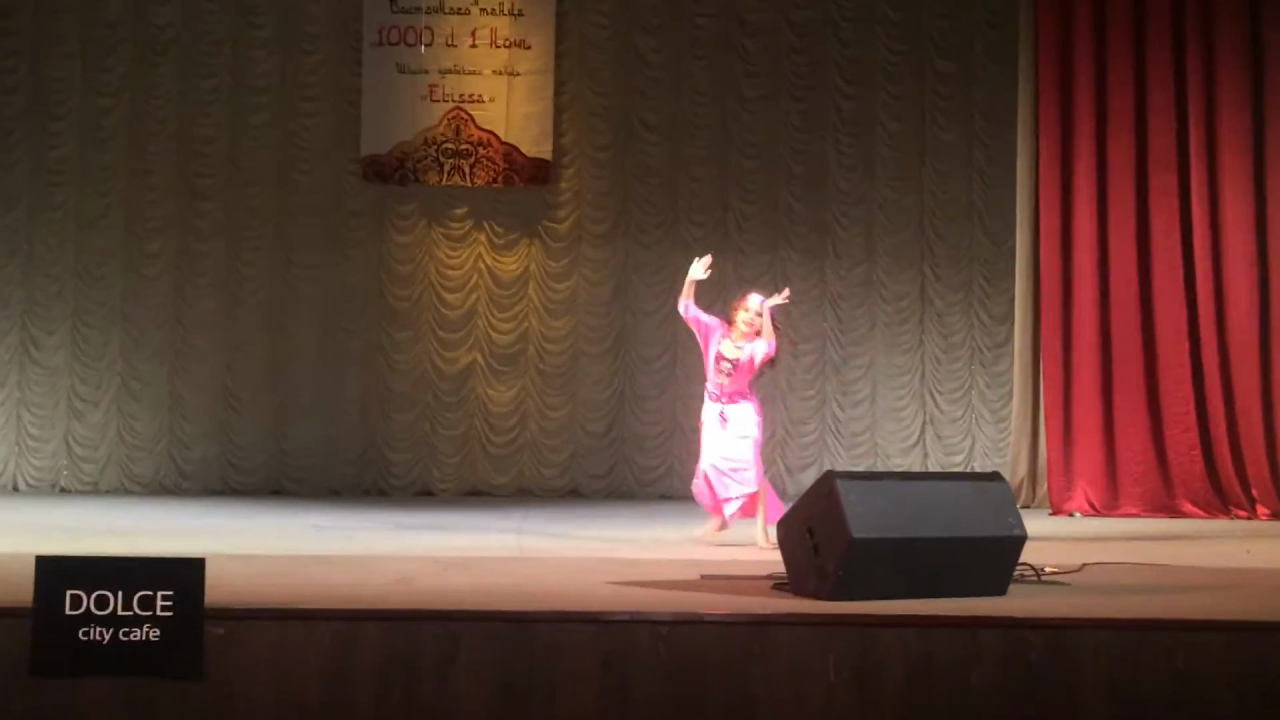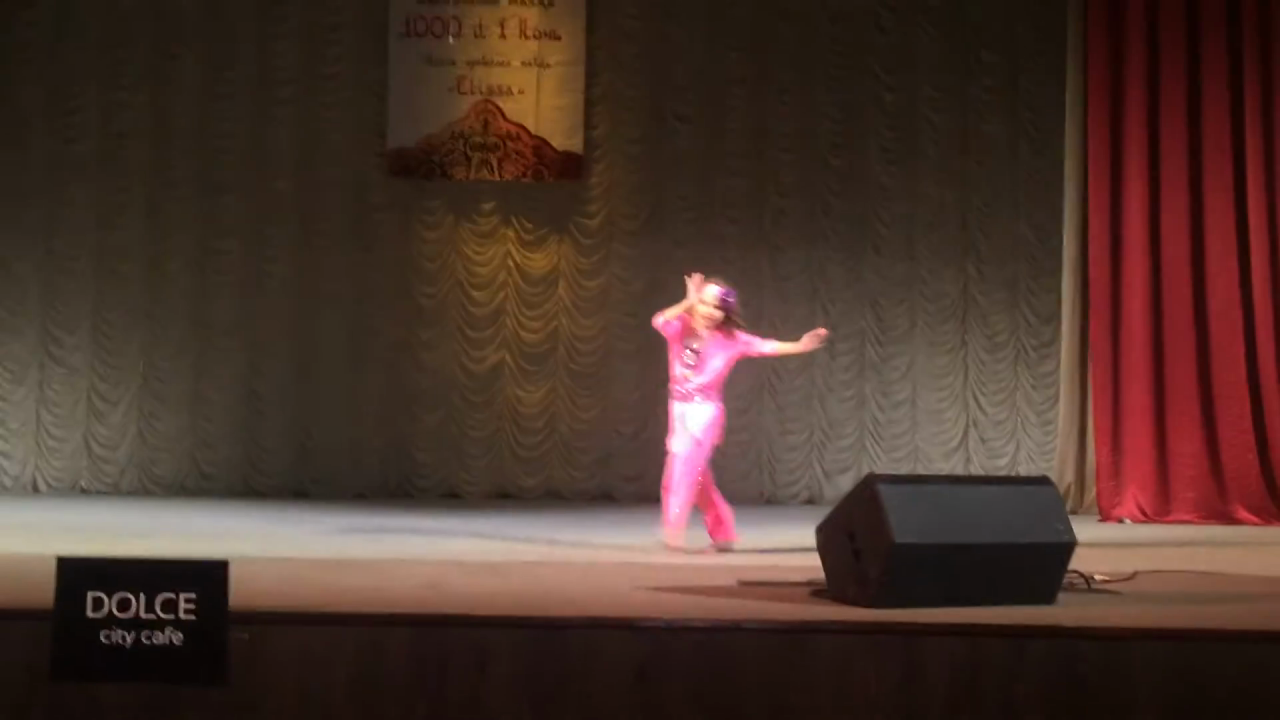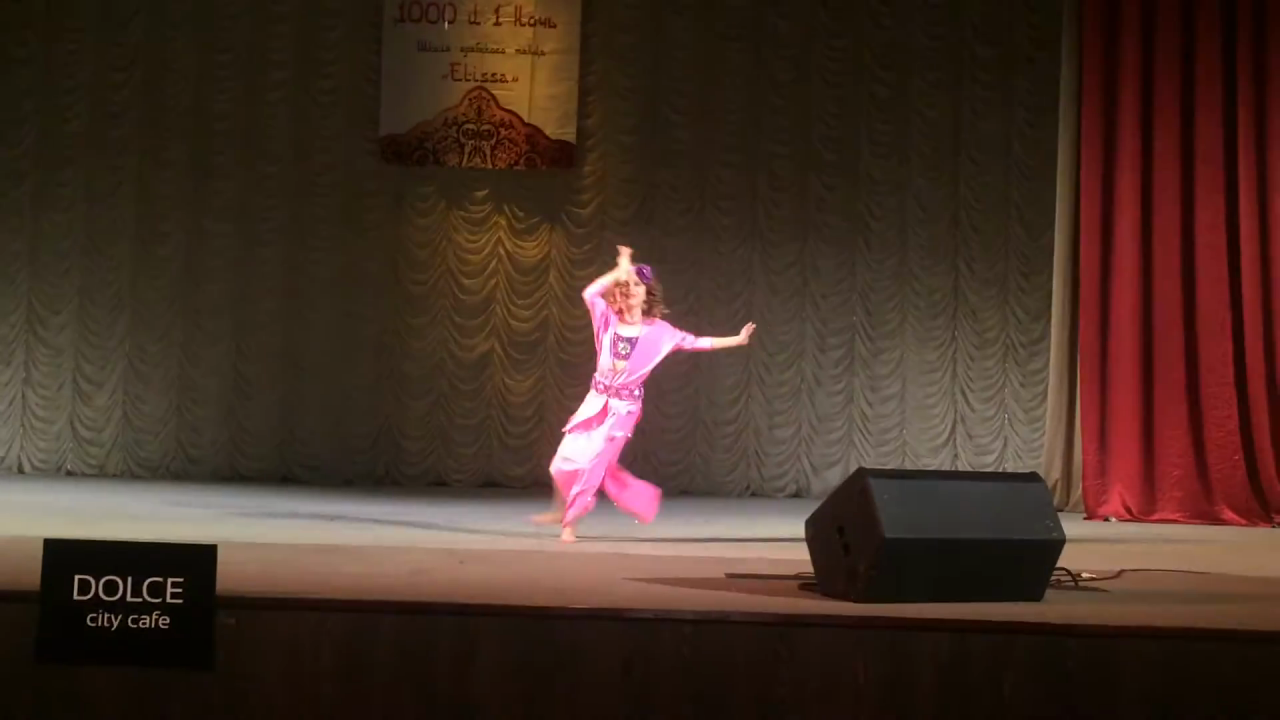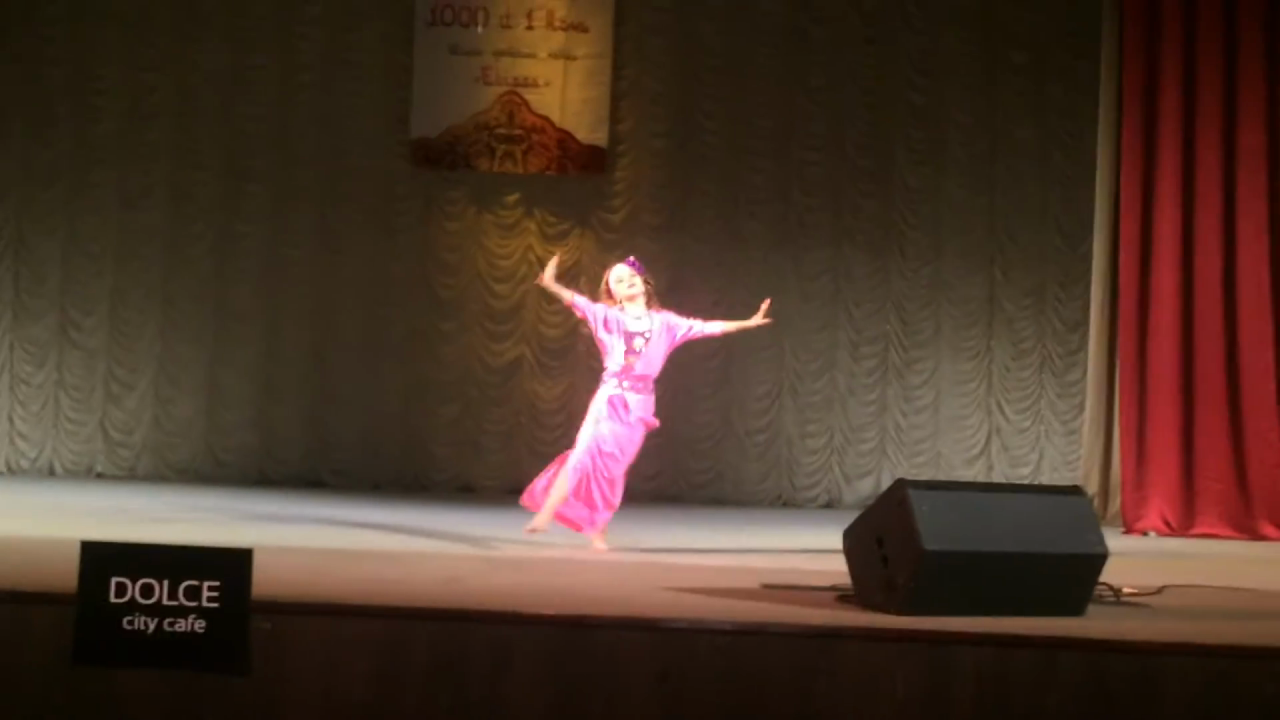
dt=0.3s
person 1, frame 1
left shoulder: (757, 345)
right shoulder: (714, 329)
left elbow: (768, 349)
right elbow: (684, 308)
left wrist: (766, 315)
right wrist: (690, 280)
left hip: (741, 410)
right hip: (713, 408)
left knee: (750, 468)
right knee: (710, 463)
left ankle: (763, 530)
right ankle: (719, 513)
person 1, frame 2
left shoulder: (729, 338)
right shoulder: (681, 327)
left elbow: (765, 345)
right elbow: (660, 321)
left wrist: (800, 345)
right wrist: (689, 302)
left hip: (706, 409)
right hip: (680, 408)
left knee: (684, 458)
right knee: (694, 472)
left ankle: (676, 523)
right ankle: (723, 536)
person 1, frame 3
left shoulder: (657, 329)
right shoulder: (609, 317)
left elbow: (695, 342)
right elbow: (590, 295)
left wrist: (736, 340)
right wrist: (618, 273)
left hip: (625, 406)
right hip: (598, 399)
left knee: (591, 464)
right knee: (565, 461)
left ankle: (570, 523)
right ankle: (565, 509)
person 1, frame 4
left shoulder: (665, 321)
right shoulder: (608, 316)
left elbow: (707, 328)
right elbow: (577, 302)
left wrist: (749, 323)
right wrist: (553, 285)
left hip: (639, 402)
right hip: (610, 395)
left knee: (614, 468)
right knee: (586, 449)
left ankle: (594, 526)
right ankle: (545, 512)
